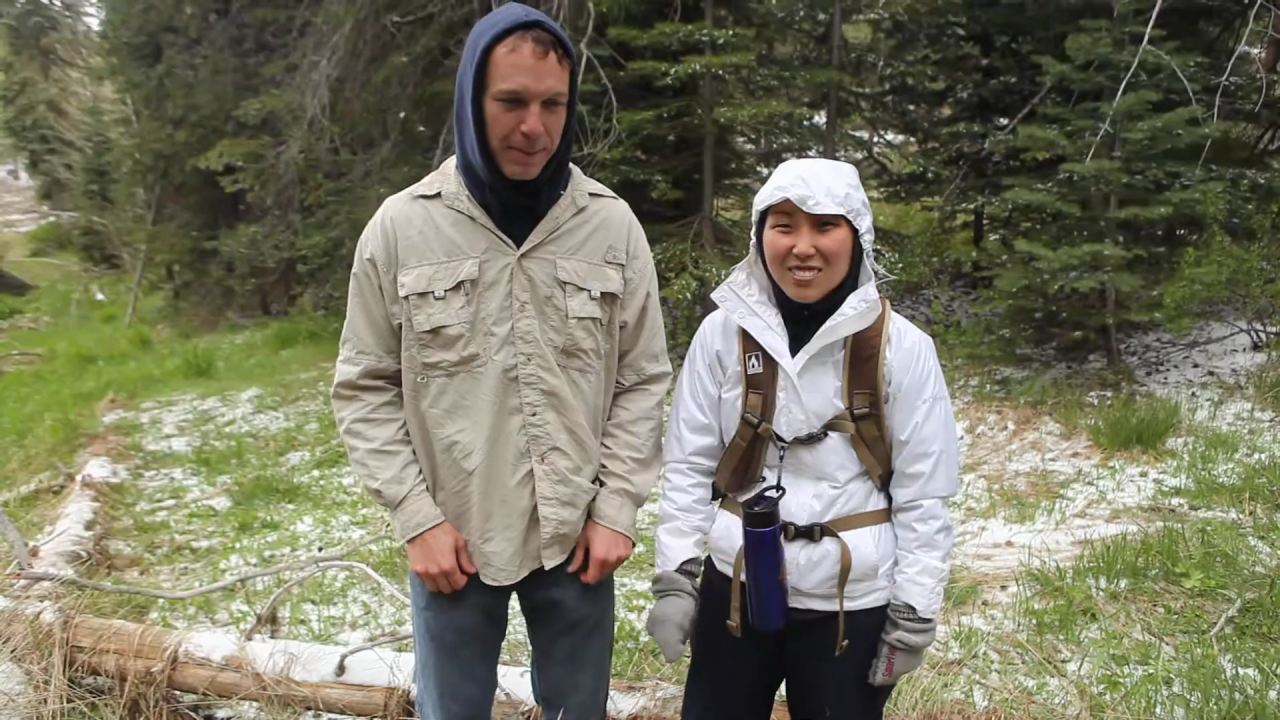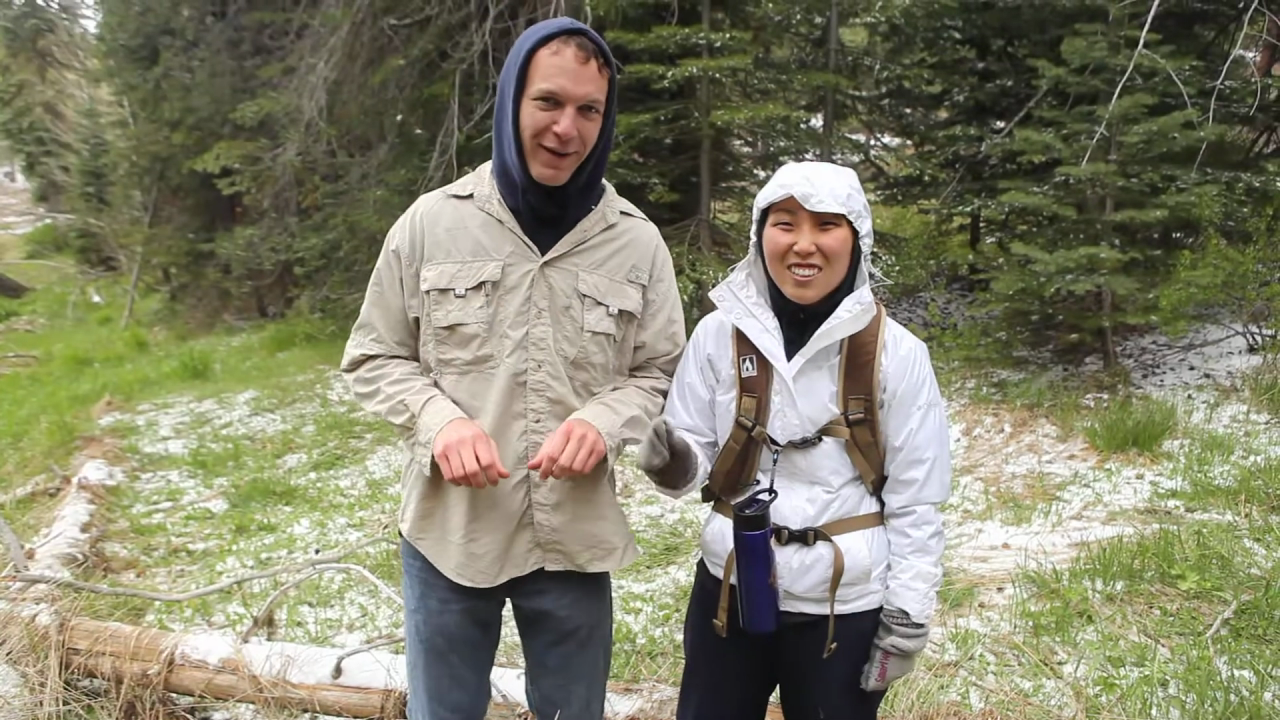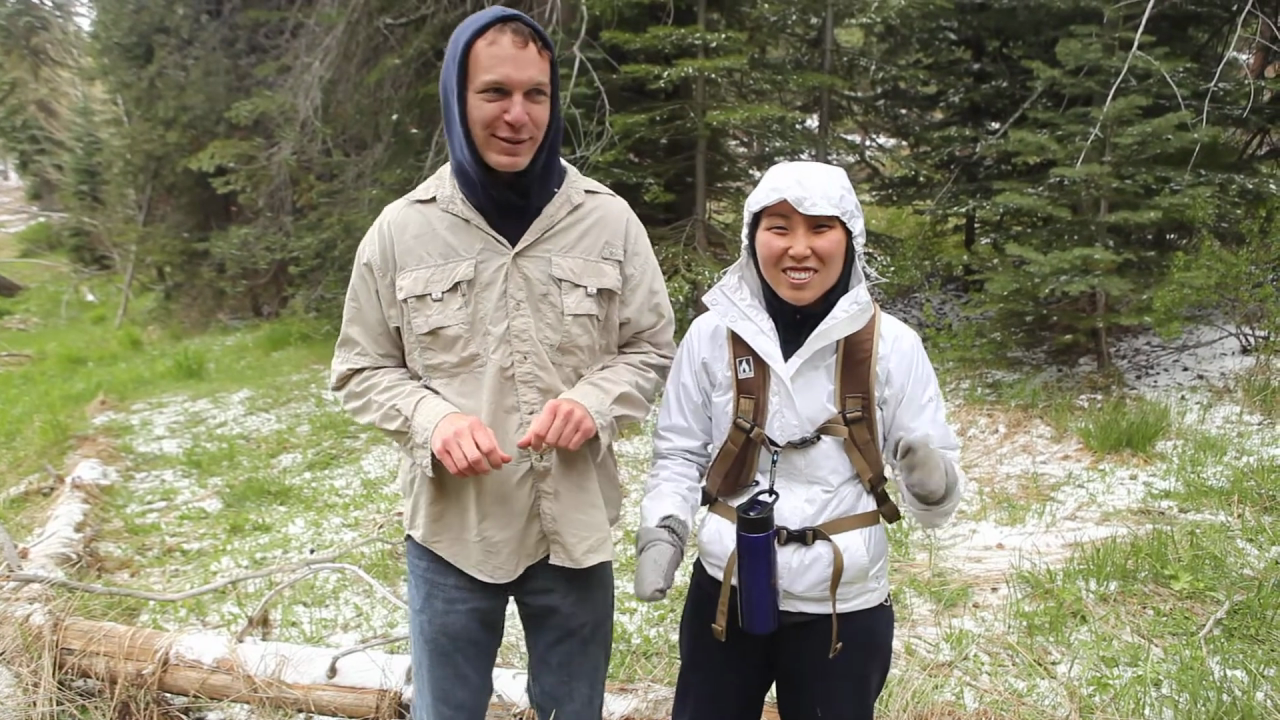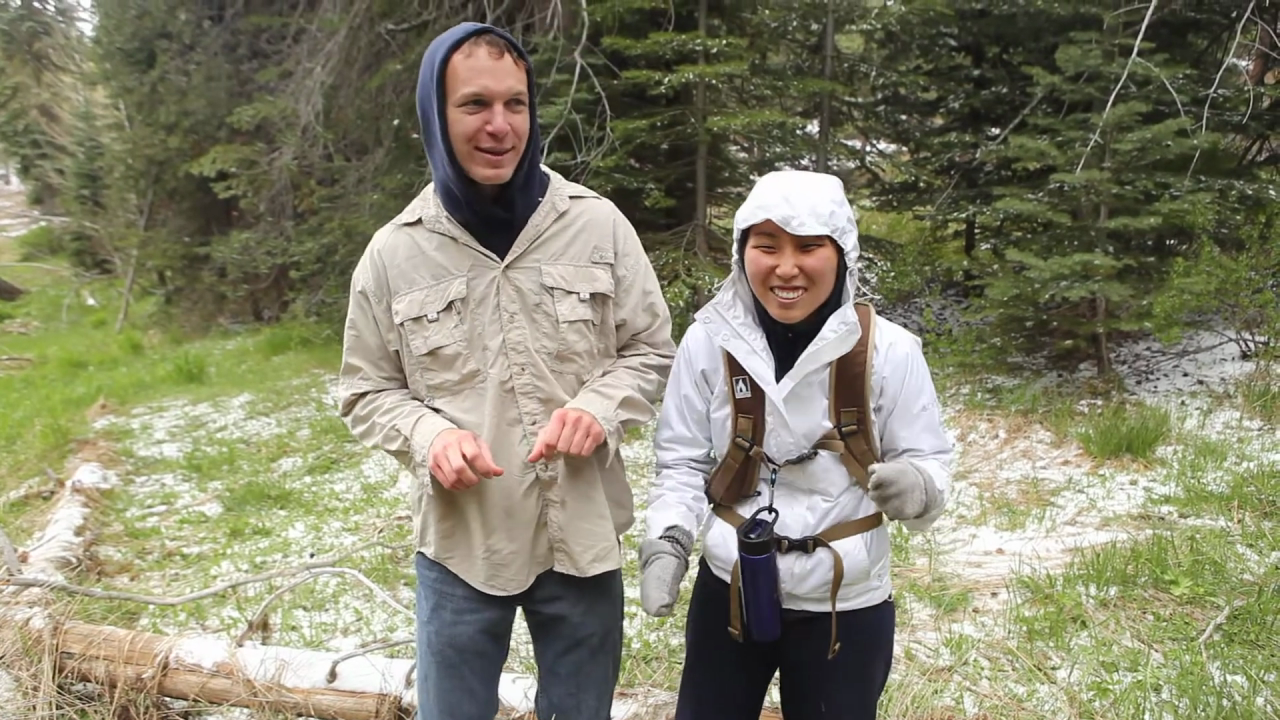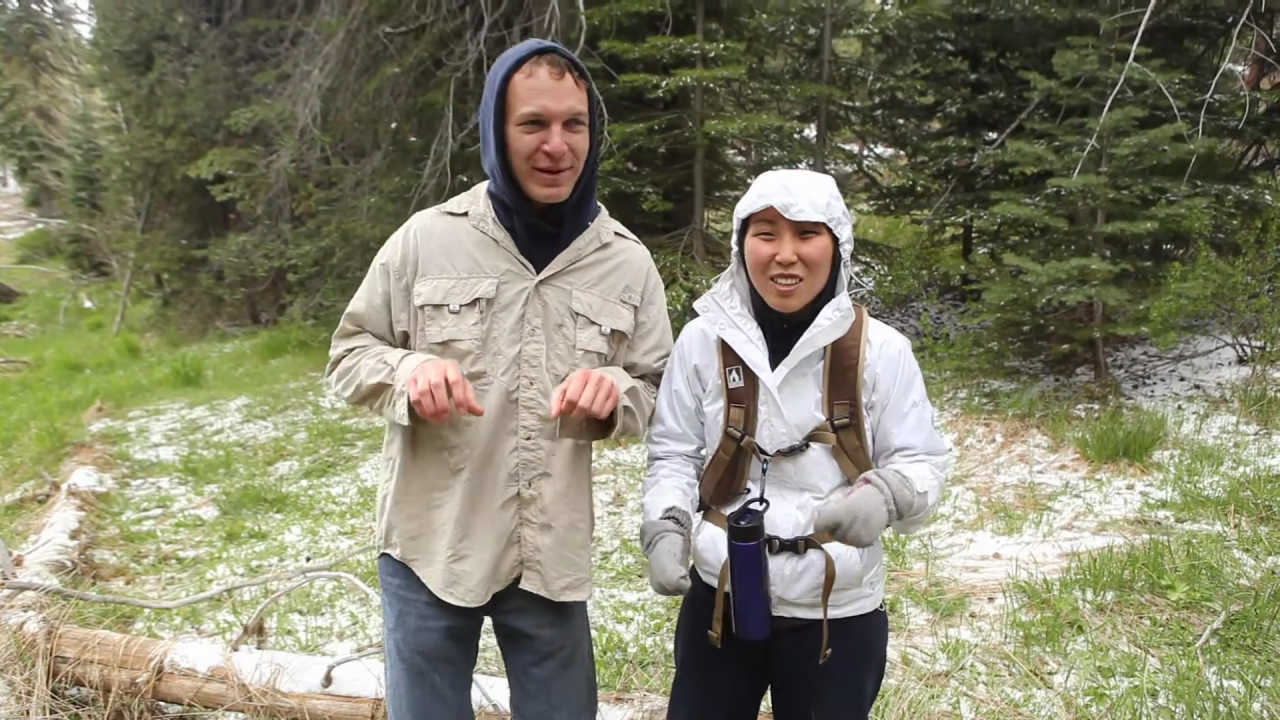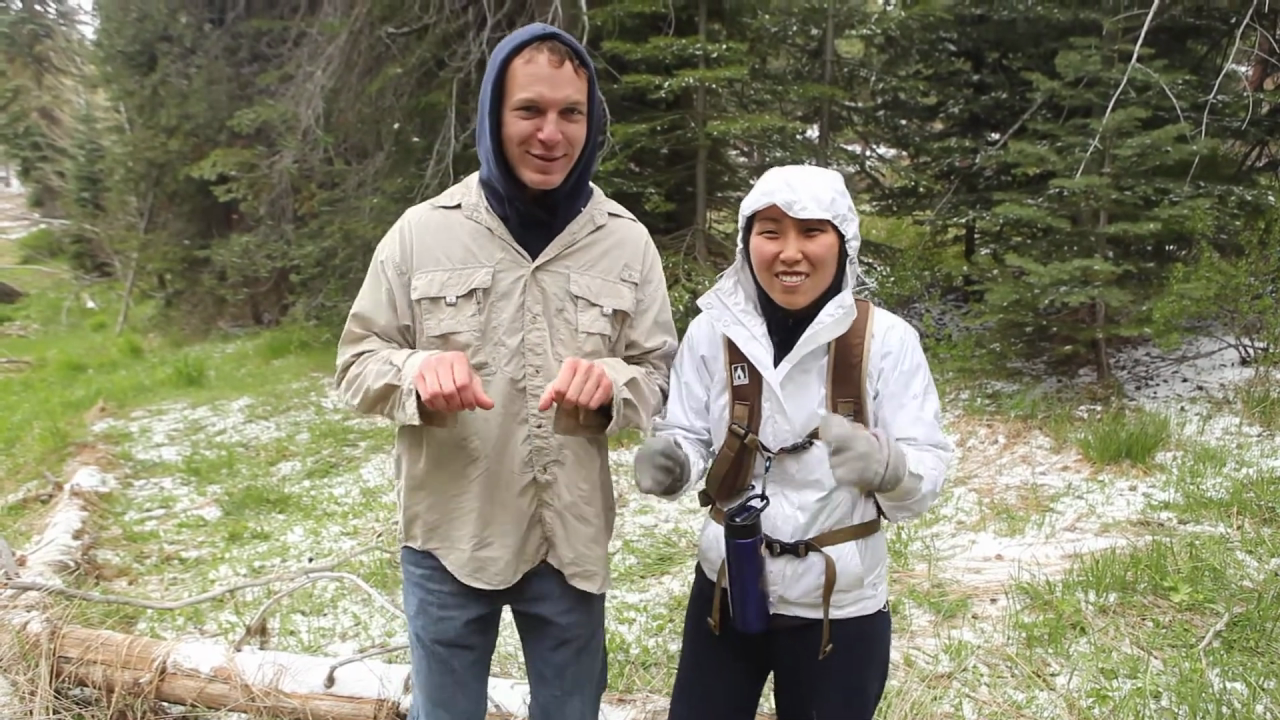
dt=0.7s
person 1, frame 1
left shoulder: (611, 224)
right shoulder: (401, 225)
left elbow: (642, 379)
right elbow: (366, 389)
left wrist: (616, 509)
right wrist: (420, 519)
left hip: (576, 533)
right hip: (454, 538)
person 1, frame 2
left shoulder: (636, 241)
right shoulder: (431, 222)
left elbow: (661, 374)
right elbow: (372, 358)
left wrist: (604, 423)
right wrist: (437, 419)
left hip: (573, 536)
right hip: (447, 530)
person 1, frame 3
left shoulder: (608, 221)
right shoulder: (400, 230)
left elbow: (651, 350)
right elbow: (362, 368)
left wrist: (594, 402)
right wrist: (432, 418)
left hip: (573, 525)
right hip: (451, 530)
person 1, frame 4
left shoulder: (597, 224)
right shoulder: (393, 253)
left elbow: (651, 351)
right elbow: (366, 393)
left wrist: (600, 408)
right wrist: (428, 437)
left hip: (583, 536)
right hip: (460, 543)
person 1, frame 5
left shoulder: (627, 263)
right shoulder: (425, 239)
left elbow: (654, 389)
right elbow: (349, 354)
left wrist: (613, 394)
right wrist: (409, 371)
left hip: (551, 551)
right hip: (427, 545)
person 1, frame 6
left shoulder: (625, 242)
right shoulder: (422, 232)
left elbow: (659, 375)
right elbow: (356, 367)
left wrist: (609, 384)
right wrist: (417, 369)
left hip: (571, 538)
right hip: (449, 535)
person 2, frame 1
left shoulder: (902, 348)
right shoulder: (724, 331)
left elbow: (924, 492)
right elbow: (689, 465)
left wrist: (914, 613)
right wrist: (675, 576)
left hip: (852, 600)
right hip: (736, 584)
person 2, frame 2
left shoulder: (895, 351)
right shoulder: (720, 333)
left elbow: (917, 499)
right elbow: (694, 450)
left wrist: (906, 619)
right wrist: (672, 461)
left hip: (845, 603)
right hip: (730, 588)
person 2, frame 3
left shoulder: (891, 345)
right shoulder: (713, 333)
left elbow: (933, 471)
right elbow: (679, 453)
left wrist: (931, 481)
right wrist: (662, 532)
left hip: (843, 604)
right hip: (726, 589)
person 2, frame 4
left shoulder: (889, 351)
right shoulder: (710, 341)
left elbow: (928, 461)
right elbow: (682, 460)
left wrist: (912, 487)
right wrist: (667, 543)
left hip: (846, 602)
right hip: (731, 587)
person 2, frame 5
left shoulder: (879, 349)
right shoulder: (704, 338)
left elbow: (921, 462)
right elbow: (674, 454)
left wrist: (883, 497)
right wrist: (665, 526)
left hip: (838, 609)
right hip: (720, 596)
person 2, frame 6
left shoulder: (886, 340)
right shoulder: (713, 332)
left elbow: (927, 470)
right elbow: (686, 435)
left wrist: (883, 462)
right wrist: (668, 462)
left hip: (841, 607)
right hip: (727, 590)
